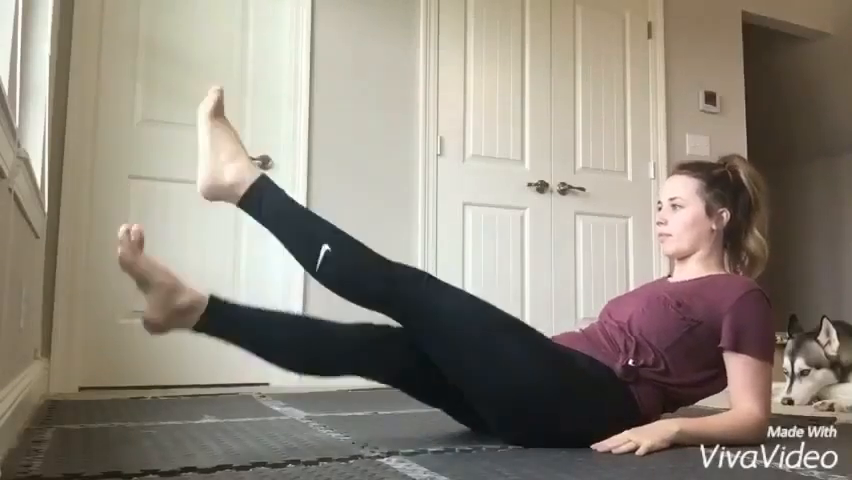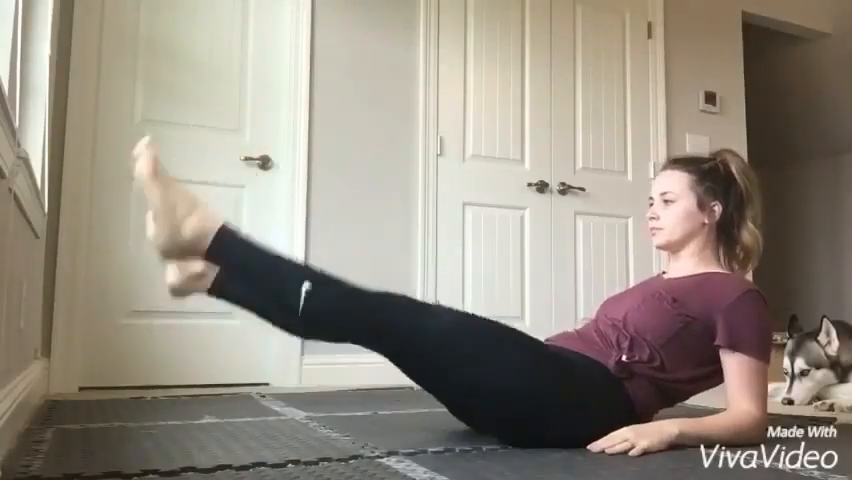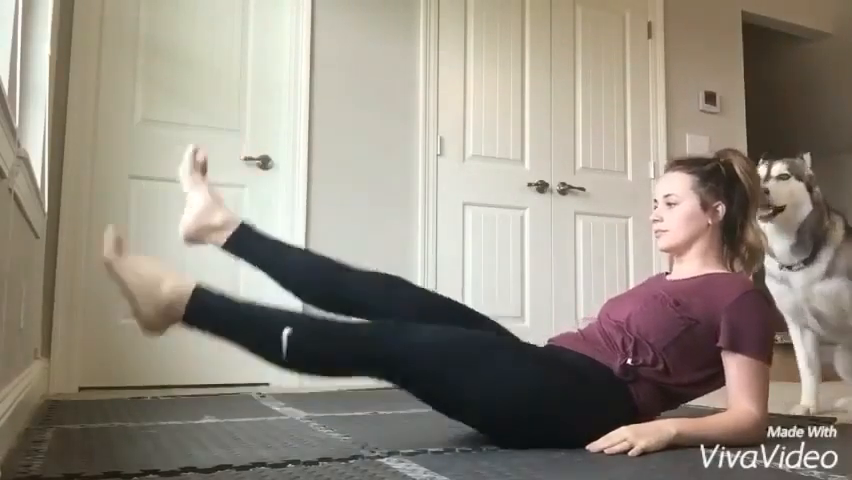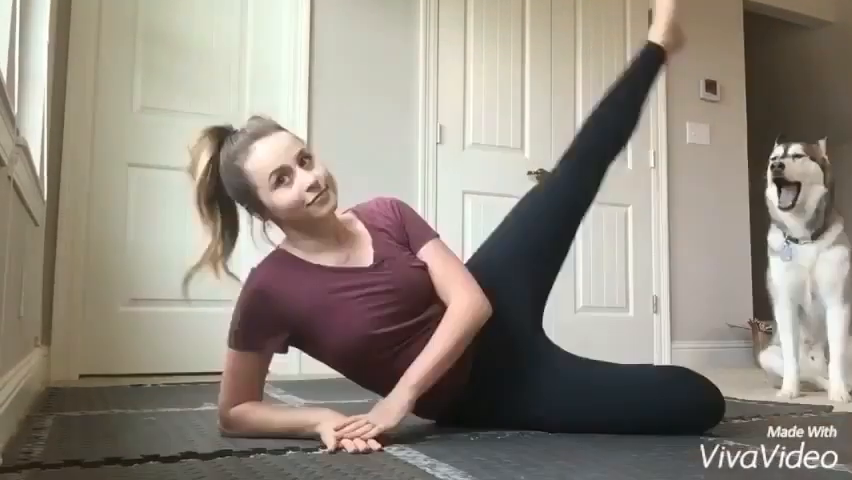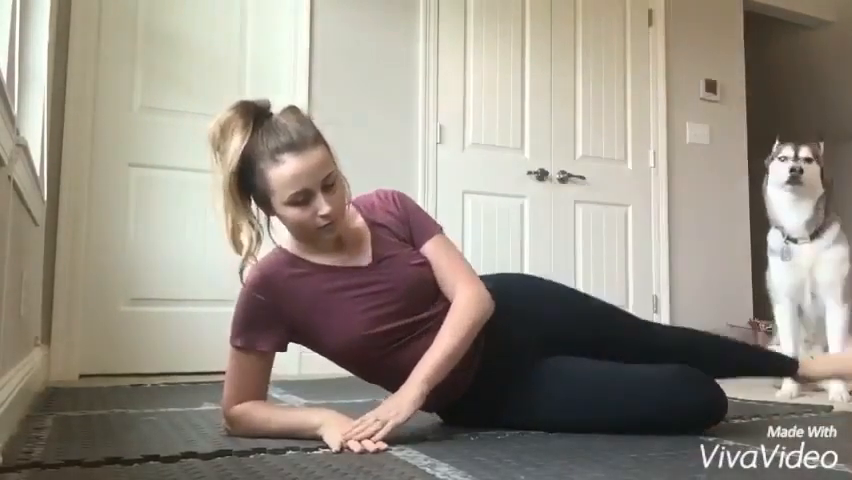
dt=1s
person 1, frame 1
left shoulder: (739, 299)
right shoulder: (668, 288)
left elbow: (751, 419)
left wrist: (670, 426)
left hip: (585, 406)
right hip: (544, 395)
left knee: (409, 293)
right knee: (378, 345)
left ankle: (243, 182)
right ankle: (193, 307)
person 1, frame 2
left shoulder: (733, 296)
right shoulder: (663, 283)
left elbow: (749, 417)
left wrist: (669, 427)
left hip: (585, 404)
right hip: (545, 398)
left knee: (398, 324)
right knee: (378, 316)
left ankle: (207, 235)
right ankle: (209, 271)
person 1, frame 3
left shoulder: (739, 298)
right shoulder: (665, 283)
left elbow: (749, 417)
left wrist: (665, 425)
left hip: (581, 403)
right hip: (551, 387)
left knee: (398, 336)
right knee: (394, 302)
left ankle: (183, 299)
person 1, frame 4
left shoulder: (387, 216)
right shoulder: (271, 289)
left elbow: (469, 303)
right elbow: (236, 412)
left wrist: (400, 398)
right wrist: (318, 418)
left hip: (497, 316)
right hip: (479, 393)
person 1, frame 5
left shoulder: (390, 210)
right shoulder: (270, 289)
left elbow: (473, 296)
right elbow: (238, 410)
left wrist: (409, 393)
right wrist: (321, 419)
left hip: (509, 315)
right hip: (484, 394)
left knee: (656, 338)
right knee: (696, 401)
